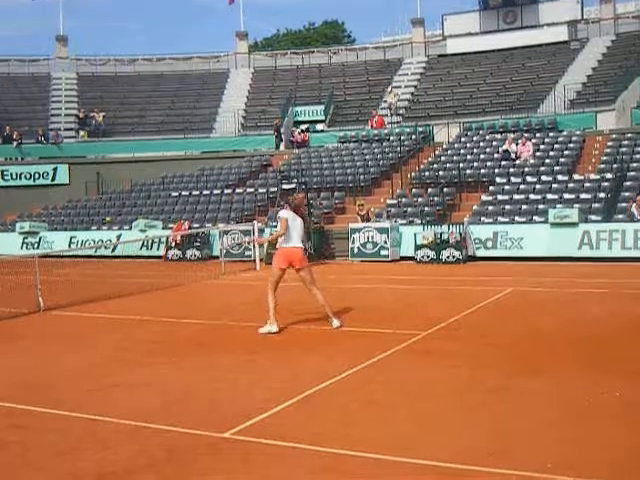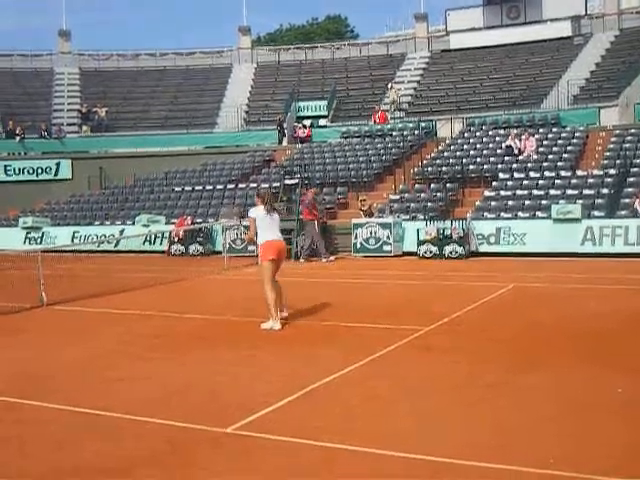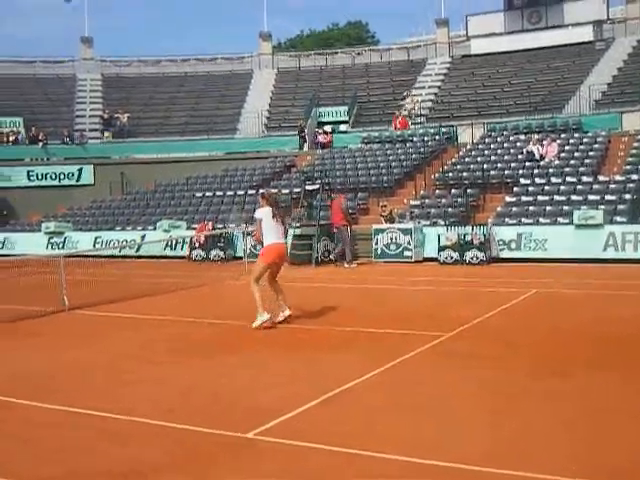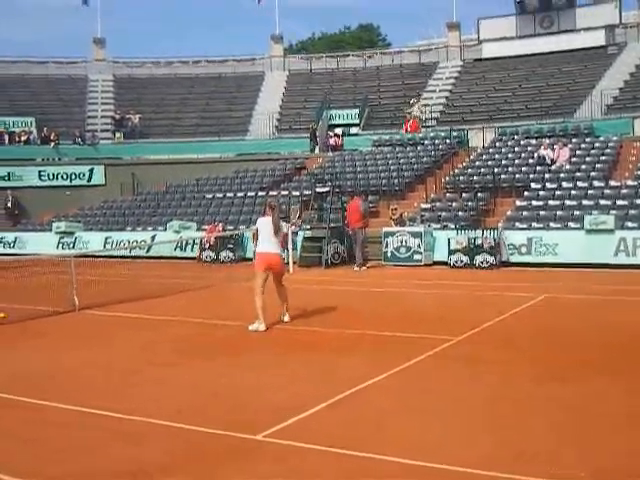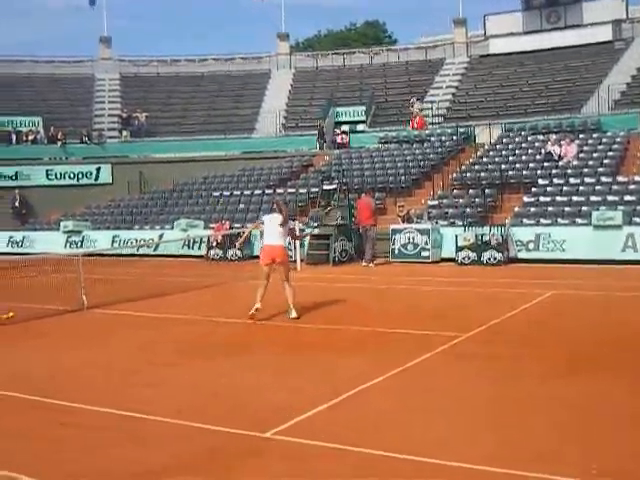
dt=0.3s
person 1, frame 1
left shoulder: (283, 213)
right shoulder: (300, 220)
left elbow: (282, 231)
left wrist: (266, 239)
left hip: (283, 252)
right hip: (298, 253)
left knee: (271, 289)
right knee: (313, 288)
left ankle: (272, 323)
right ankle: (333, 319)
person 1, frame 2
left shoulder: (254, 211)
right shoulder: (274, 212)
left elbow: (252, 234)
left wrist: (249, 238)
left hip: (267, 247)
right hip: (281, 245)
left knee: (267, 284)
right knee: (272, 280)
left ankle: (275, 320)
right ankle: (281, 310)
person 1, frame 3
left shoulder: (260, 211)
right shoulder: (278, 213)
left elbow: (259, 236)
left wrist: (257, 238)
left hip: (270, 249)
right hip: (282, 248)
left knee: (254, 281)
right knee: (271, 280)
left ankle: (262, 313)
right ankle: (284, 310)
person 1, frame 4
left shoulder: (260, 220)
right shoulder: (282, 225)
left elbow: (255, 235)
right elbow: (284, 245)
left hip: (262, 257)
right hip: (277, 258)
left knee: (259, 291)
right knee: (279, 285)
left ankle: (261, 322)
right ankle: (285, 314)
person 1, frame 5
left shoulder: (267, 217)
right shoulder: (287, 221)
left elbow: (252, 228)
right elbow: (295, 237)
left wrist: (241, 240)
left hip: (267, 250)
right hip: (280, 250)
left knee: (264, 282)
right knee: (286, 282)
left ankle: (257, 304)
right ankle: (292, 310)
